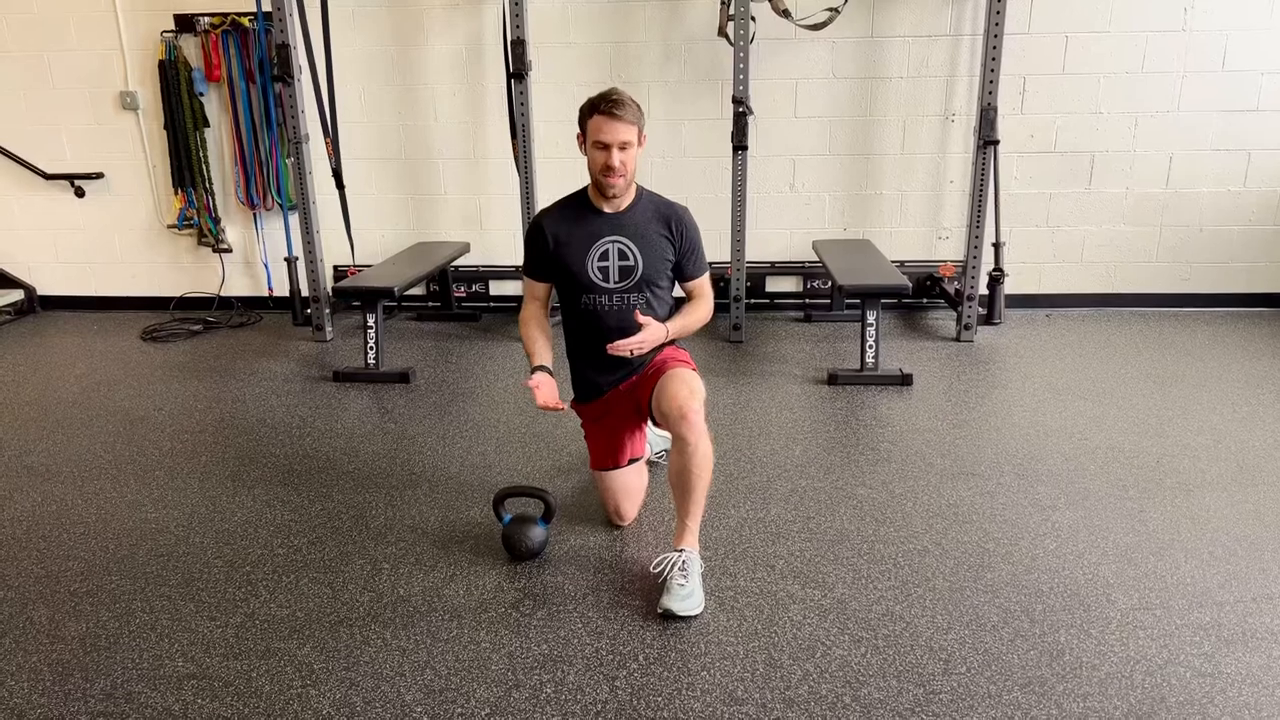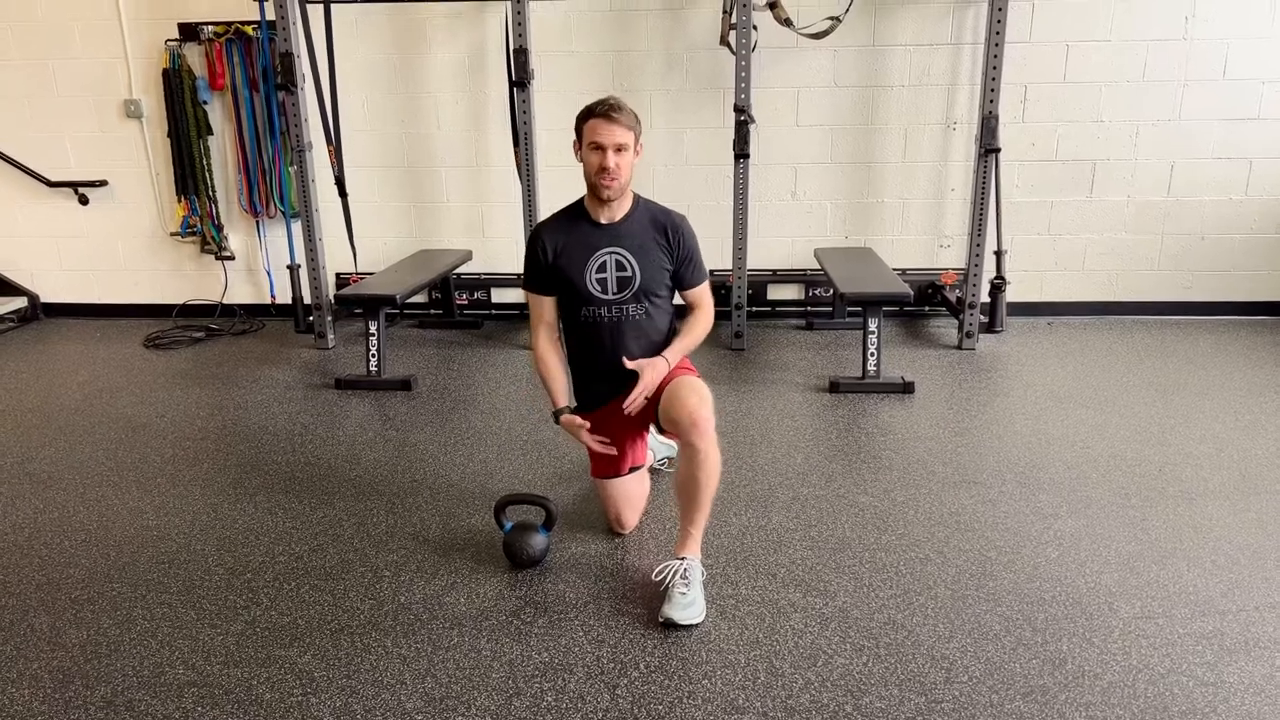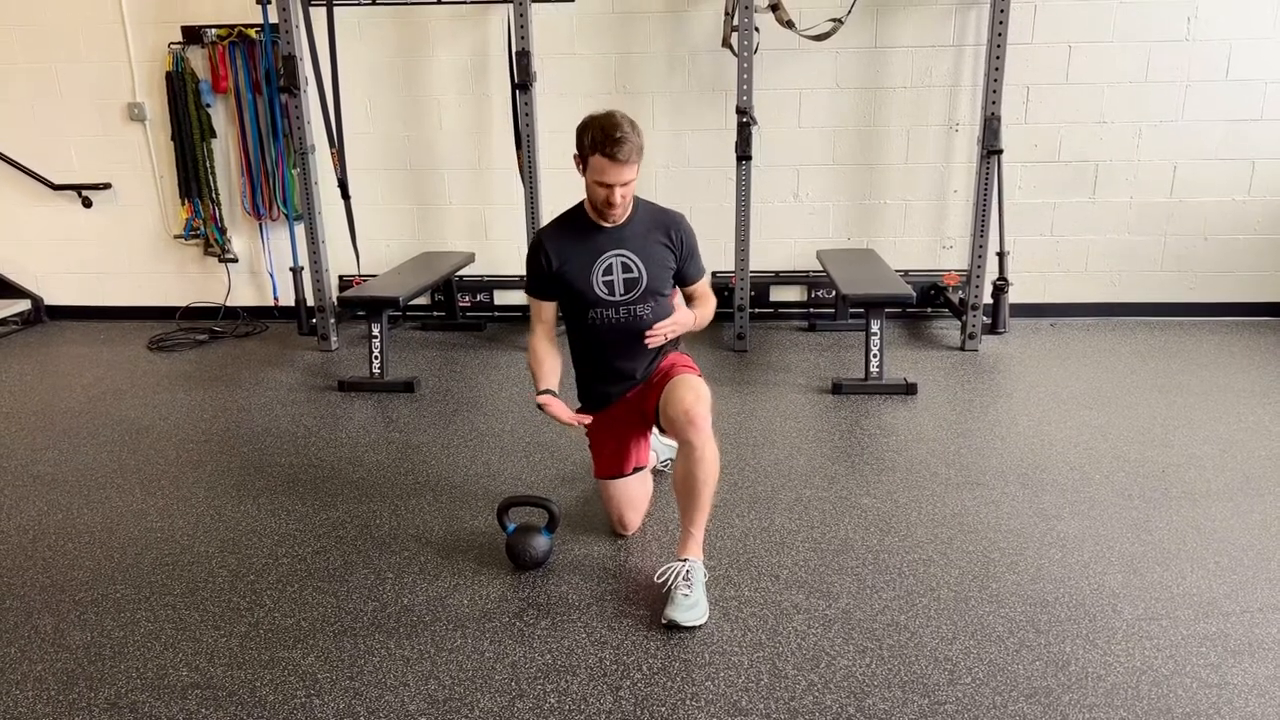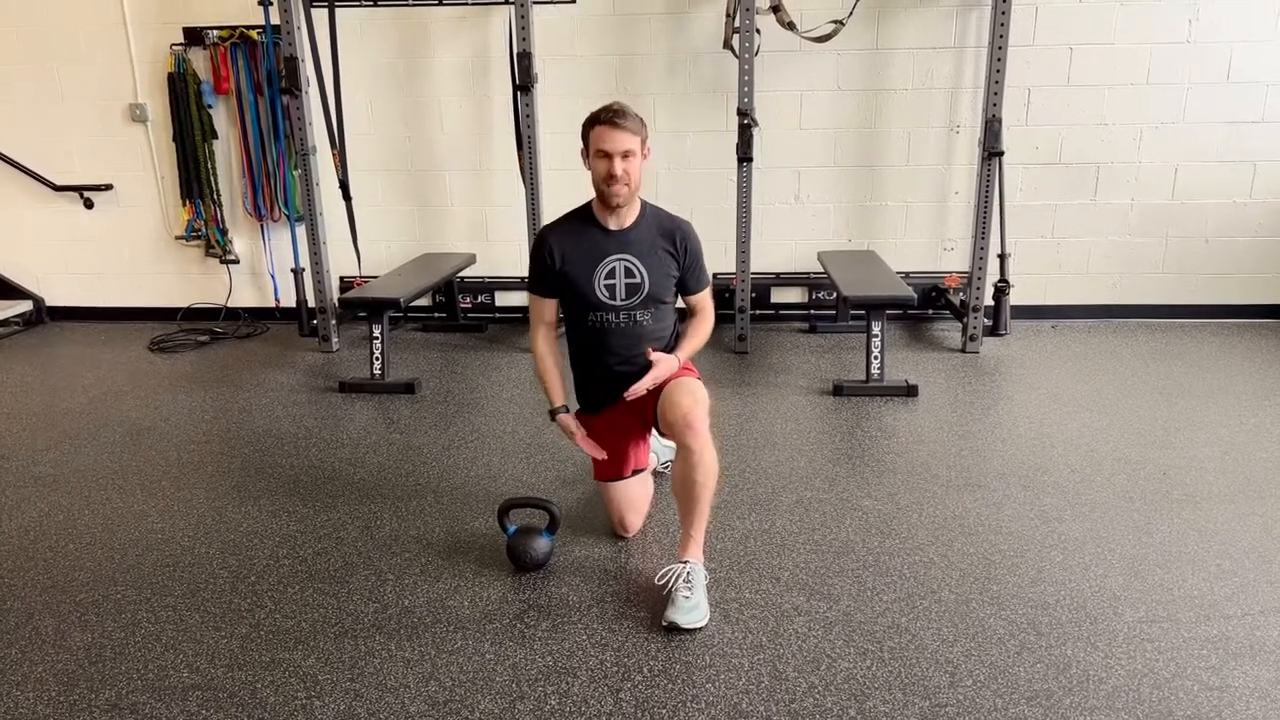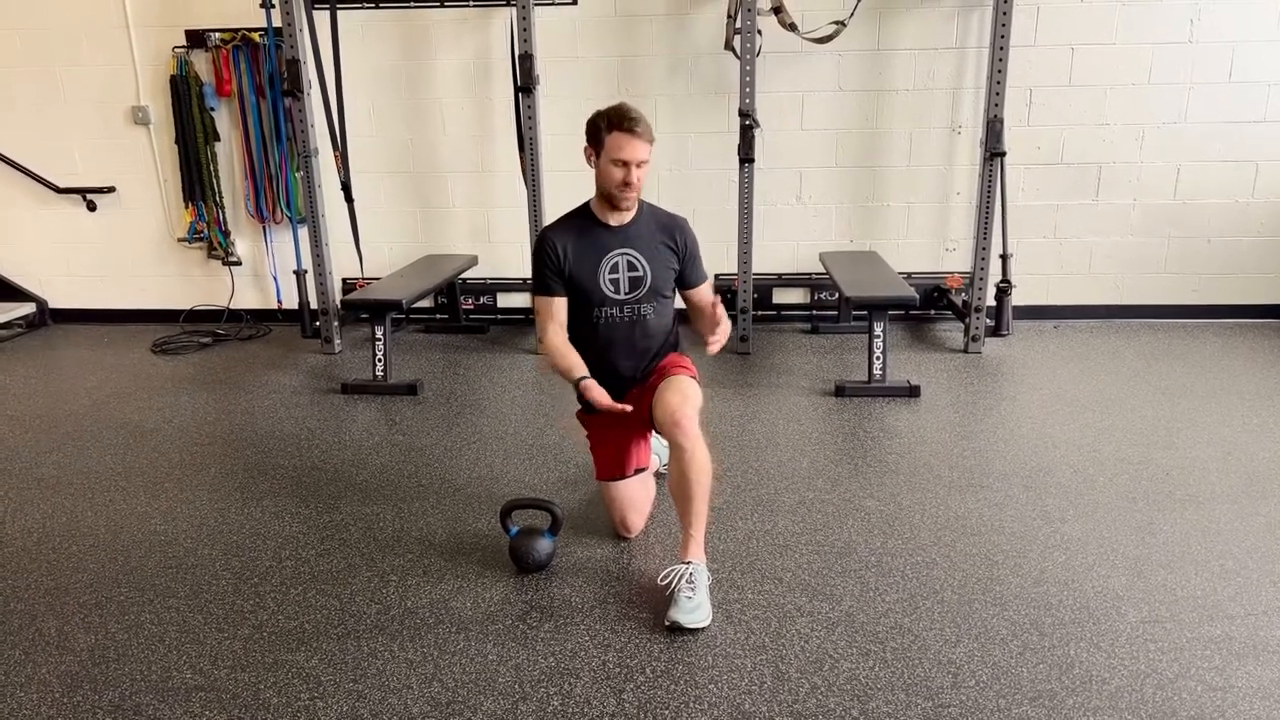
dt=1s
person 1, frame 1
left shoulder: (673, 220)
right shoulder: (551, 226)
left elbow: (703, 300)
right elbow: (534, 305)
left wrist: (664, 332)
right wrist: (540, 368)
left hip: (659, 361)
right hip: (596, 385)
left knee: (686, 414)
right knee: (622, 514)
left ankle: (687, 551)
right ankle: (643, 442)
person 1, frame 2
left shoulder: (670, 228)
right shoulder: (549, 238)
left elbow: (703, 310)
right elbow: (544, 330)
left wrist: (663, 362)
right wrist: (562, 409)
left hip: (662, 371)
right hip: (600, 393)
left knee: (697, 422)
right knee: (622, 522)
left ankle: (687, 559)
right ankle: (648, 448)
person 1, frame 3
left shoulder: (671, 227)
right shoulder: (551, 243)
left elbow: (705, 299)
right elbow: (543, 328)
left wrist: (687, 318)
right wrist: (546, 389)
left hip: (664, 366)
right hip: (604, 393)
left knee: (692, 417)
right knee: (626, 523)
left ankle: (690, 560)
right ankle: (651, 446)
person 1, frame 4
left shoulder: (676, 234)
right shoulder: (555, 241)
left elbow: (703, 312)
right elbow: (542, 329)
left wrist: (675, 359)
right wrist: (560, 409)
left hip: (664, 375)
right hip: (602, 395)
left knee: (691, 422)
right knee: (626, 525)
left ankle: (691, 563)
right ankle: (649, 451)
person 1, frame 5
left shoulder: (672, 230)
right shoulder: (557, 242)
left elbow: (702, 304)
right elbow: (552, 335)
left wrist: (717, 323)
right wrist: (584, 384)
left hip: (663, 369)
right hip: (605, 393)
left knee: (679, 420)
right knee: (628, 525)
left ankle: (693, 563)
right ankle: (649, 451)
